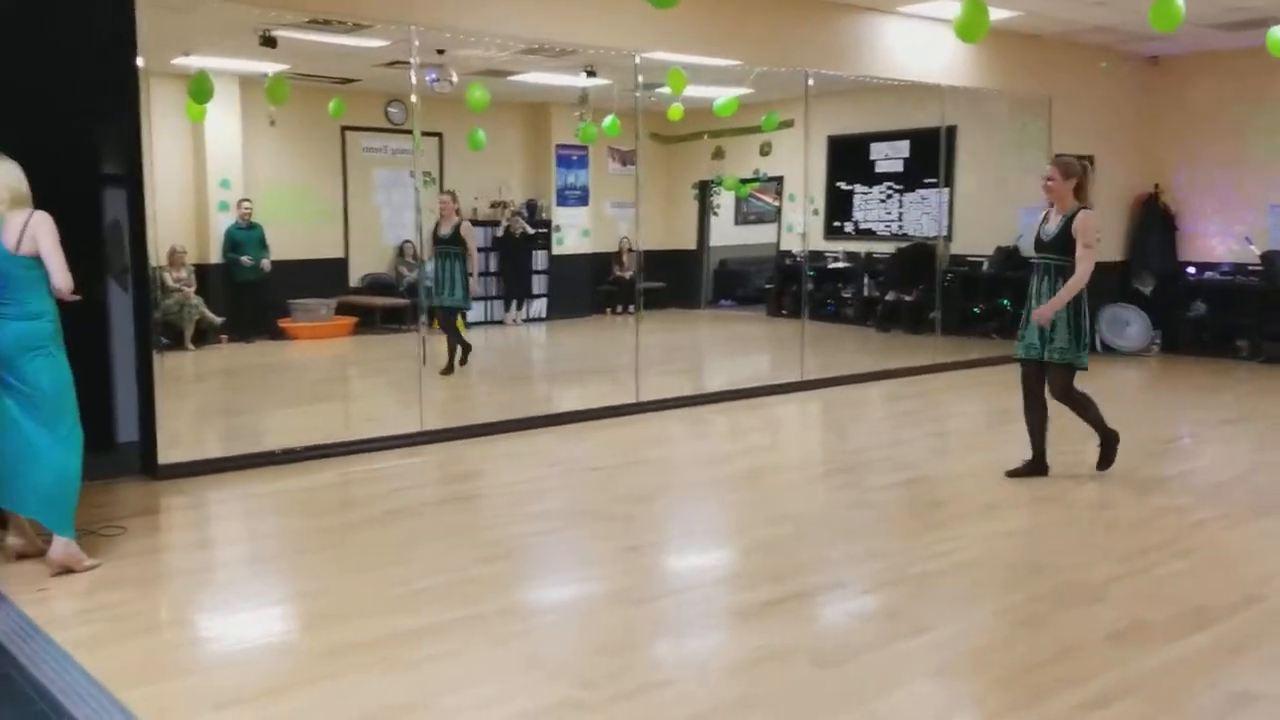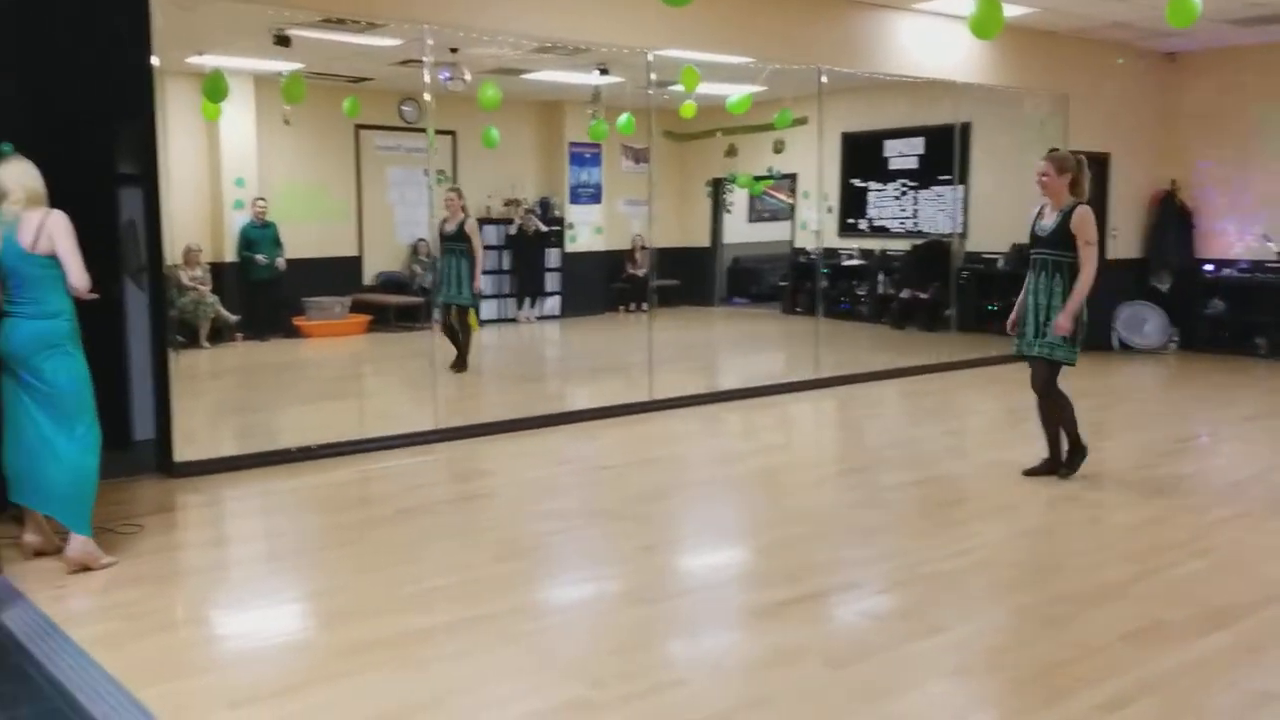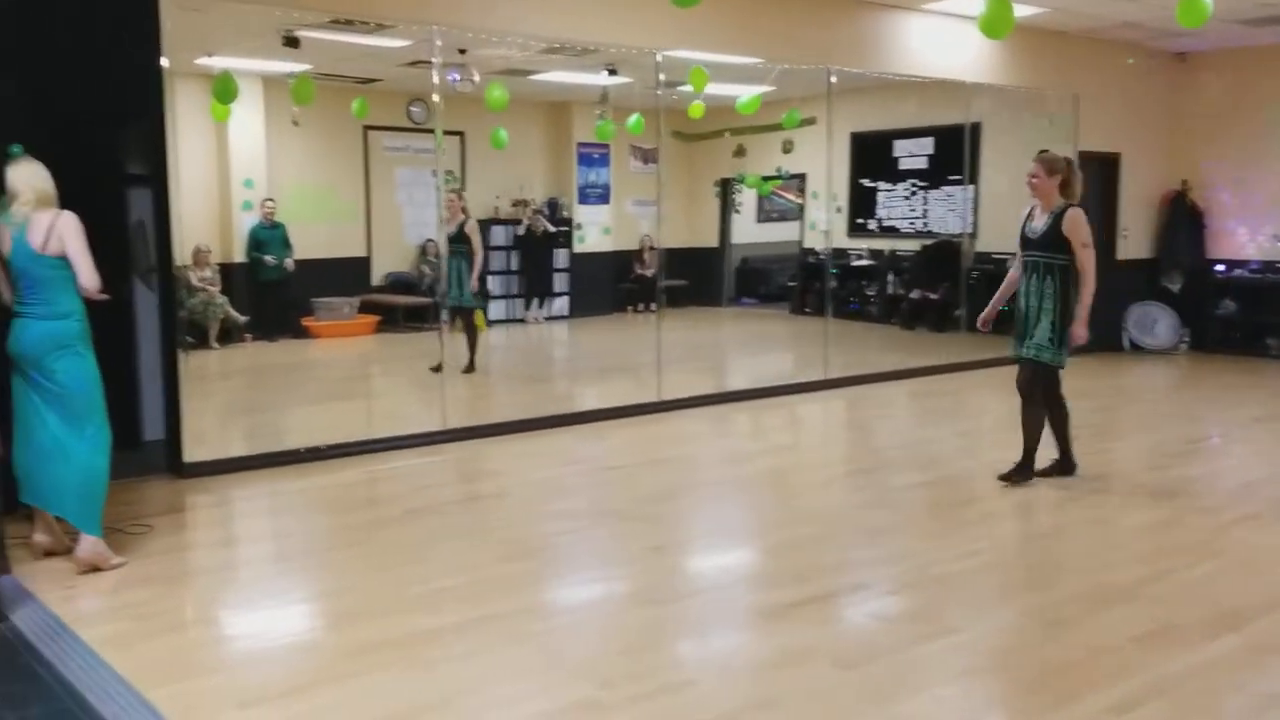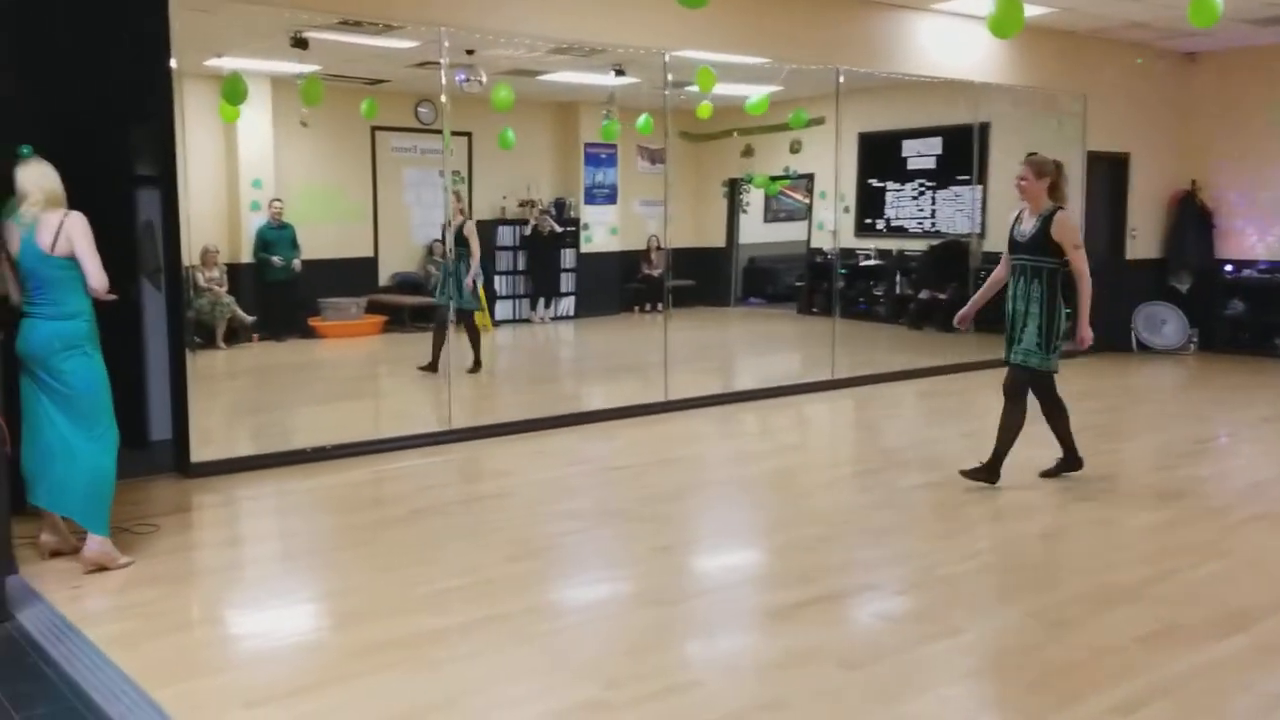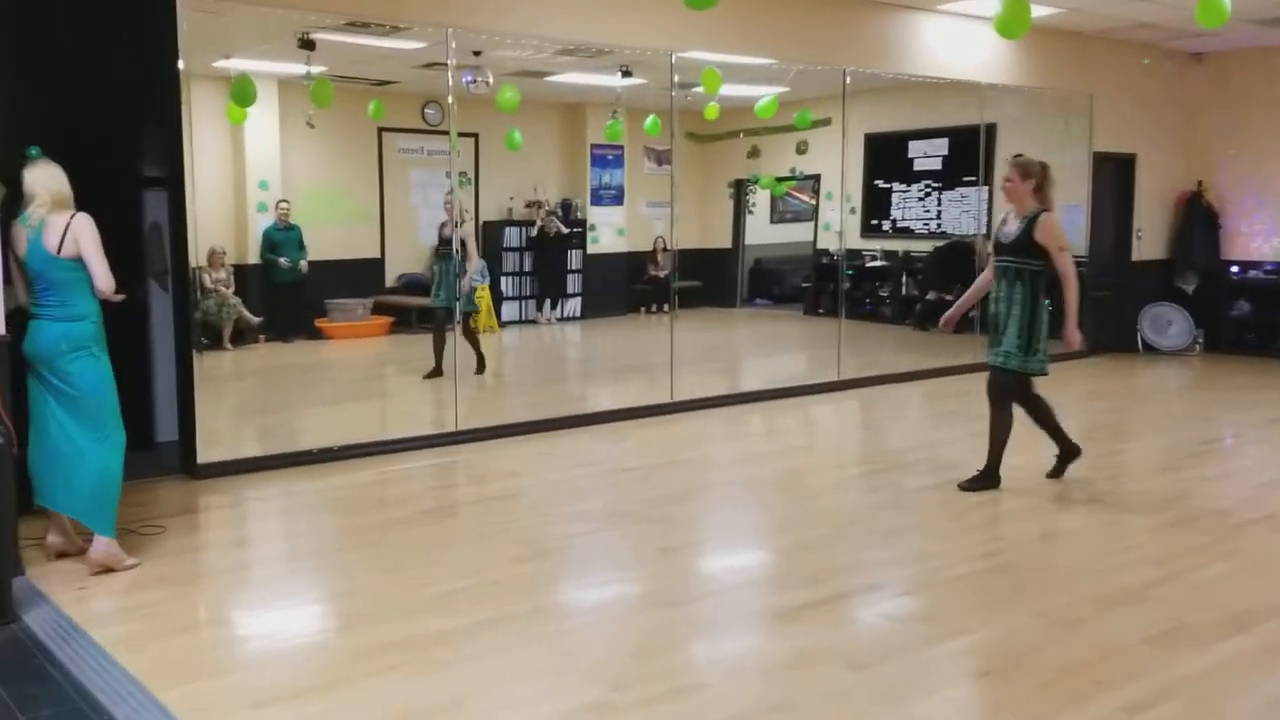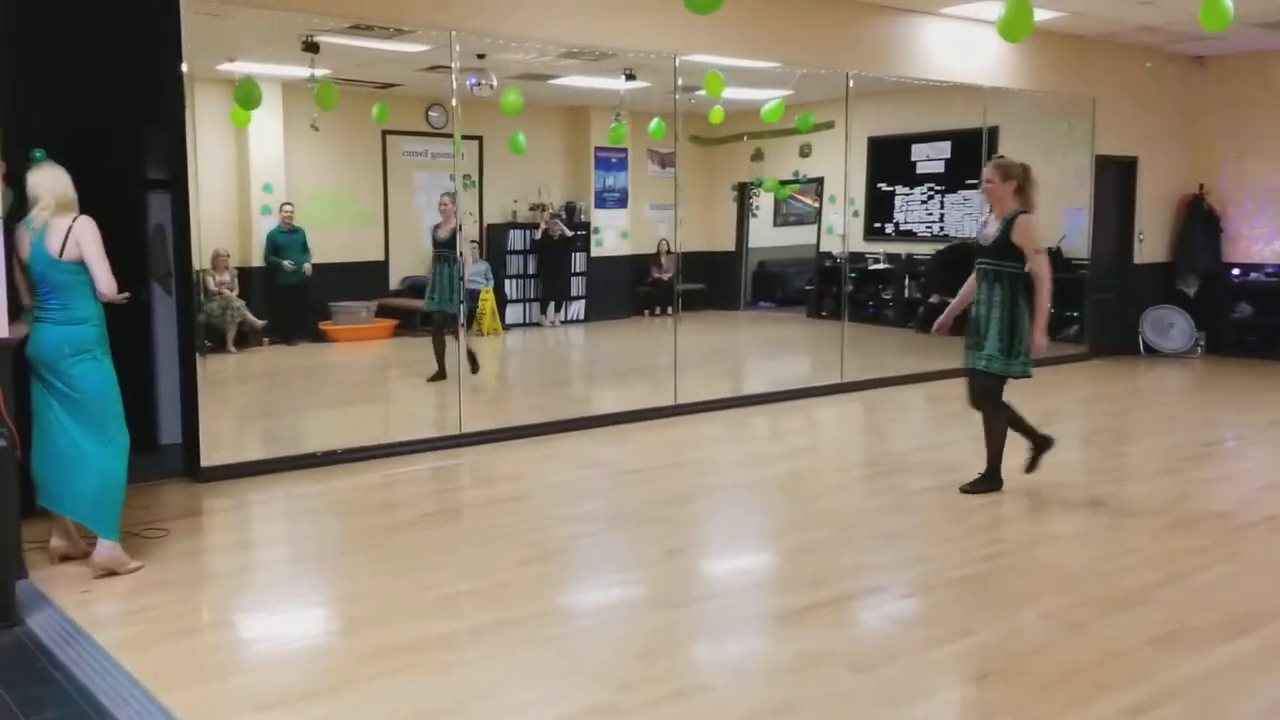
dt=0.1s
person 1, frame 1
right shoulder: (35, 220)
right elbow: (63, 285)
right wrist: (53, 288)
right hip: (35, 339)
right knee: (59, 435)
right ankle: (63, 543)
person 1, frame 2
right shoulder: (53, 220)
right elbow: (80, 284)
right wrist: (59, 289)
right hip: (51, 338)
right knee: (75, 432)
left ankle: (35, 528)
right ankle: (79, 540)
person 1, frame 3
right shoulder: (62, 220)
right elbow: (90, 284)
right wrist: (80, 290)
right hip: (61, 338)
left knee: (37, 433)
right knee: (86, 434)
left ankle: (44, 529)
right ankle: (90, 542)
person 1, frame 4
right shoulder: (71, 221)
right elbow: (98, 284)
right wrist: (95, 293)
right hip: (70, 339)
left knee: (44, 432)
right knee: (94, 433)
left ankle: (52, 530)
right ankle: (97, 541)
person 1, frame 5
left shoulder: (19, 231)
right shoulder: (78, 222)
left elbow: (23, 296)
right elbow: (105, 285)
right wrist: (107, 294)
left hip: (39, 339)
right hip: (76, 340)
left knee: (52, 434)
right knee: (101, 435)
left ankle: (59, 531)
right ankle: (103, 543)
person 1, frame 6
left shoulder: (23, 234)
right shoulder: (80, 225)
left elbow: (27, 298)
right elbow: (107, 289)
right wrist: (115, 294)
left hip: (41, 342)
right hip: (79, 344)
left knee: (55, 437)
right knee: (106, 437)
left ankle: (62, 534)
right ankle: (107, 546)
person 2, frame 1
left shoulder: (1083, 218)
right shoulder: (1046, 217)
left elbow: (1083, 272)
left wrist: (1052, 306)
left hip: (1065, 310)
right hip: (1041, 308)
left knee: (1061, 388)
right knee: (1030, 386)
left ankle: (1107, 436)
right ankle: (1038, 459)
person 2, frame 2
left shoulder: (1081, 214)
right shoulder: (1041, 212)
left elbow: (1087, 270)
left wrist: (1068, 312)
right wrist: (1018, 308)
left hip: (1061, 305)
right hip: (1035, 304)
left knee: (1043, 382)
right knee: (1041, 383)
left ankle: (1075, 446)
right ankle: (1055, 456)
person 2, frame 3
left shoulder: (1071, 216)
right shoulder: (1029, 214)
left elbow: (1087, 273)
left wrist: (1080, 320)
right wrist: (992, 307)
left hip: (1056, 309)
right hip: (1028, 306)
left knee: (1029, 385)
right knee: (1048, 387)
left ankle: (1026, 463)
right ankle: (1066, 458)
person 2, frame 4
left shoulder: (1060, 219)
right shoulder: (1018, 217)
left elbow: (1082, 274)
right elbow: (1005, 269)
left wrist: (1083, 323)
right wrist: (972, 306)
left hip: (1043, 312)
right hip: (1017, 309)
left knee: (1013, 388)
right knee: (1043, 389)
left ankle: (994, 465)
right ankle: (1071, 455)
person 2, frame 5
left shoulder: (1044, 221)
right shoulder: (1004, 219)
left elbow: (1068, 275)
right elbow: (992, 271)
left wrist: (1071, 325)
right wrist: (959, 307)
left hip: (1026, 313)
right hip: (1000, 311)
left knee: (1000, 390)
right knee: (1021, 391)
left ankle: (991, 471)
right ankle: (1066, 447)
person 2, frame 6
left shoulder: (1023, 222)
right shoulder: (988, 221)
left elbow: (1043, 279)
left wrist: (1039, 328)
right wrist: (950, 313)
left hip: (1007, 315)
right hip: (982, 314)
left knee: (985, 394)
right knee: (980, 396)
left ankle: (992, 474)
right ankle: (1037, 439)
person 3, frame 1
left shoulder: (464, 226)
right shoulder: (435, 226)
left elbow: (473, 254)
right elbow: (429, 252)
left wrist: (474, 279)
left hip: (456, 275)
right hip: (439, 275)
left knee: (449, 320)
right knee: (442, 321)
left ankle: (453, 359)
right ankle: (465, 346)
person 3, frame 2
left shoulder: (469, 222)
right shoulder: (442, 223)
left elbow: (478, 251)
right elbow: (439, 250)
left wrist: (477, 277)
left hip: (463, 272)
right hip: (445, 271)
left knee: (461, 318)
right knee: (444, 319)
left ankle: (463, 360)
right ankle: (461, 353)
person 3, frame 3
left shoulder: (470, 223)
right shoulder: (444, 224)
left elbow: (478, 252)
left wrist: (474, 276)
left hip: (464, 274)
right hip: (448, 273)
left knee: (467, 319)
left ankle: (472, 361)
right ankle: (444, 360)
person 3, frame 4
left shoulder: (468, 225)
left elbow: (476, 254)
left wrist: (470, 276)
right wrist: (440, 273)
left hip: (462, 275)
right hip: (446, 276)
left knee: (468, 321)
right knee: (440, 321)
left ankle: (477, 360)
right ankle: (434, 363)
person 3, frame 5
left shoulder: (465, 227)
right shoulder: (441, 227)
left elbow: (473, 257)
left wrist: (468, 278)
right wrist: (434, 272)
left hip: (458, 277)
right hip: (442, 278)
left knee: (464, 324)
right knee: (438, 323)
left ankle: (480, 358)
right ankle: (438, 367)
person 3, frame 6
left shoulder: (460, 229)
right shoulder: (434, 229)
left elbow: (467, 259)
left wrist: (463, 281)
right wrist: (428, 280)
left hip: (454, 279)
right hip: (437, 280)
left knee: (453, 327)
right knee: (437, 326)
left ankle: (471, 356)
right ankle: (441, 370)
